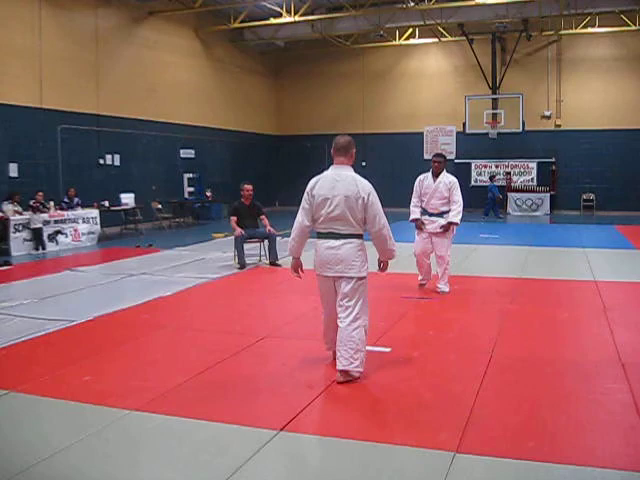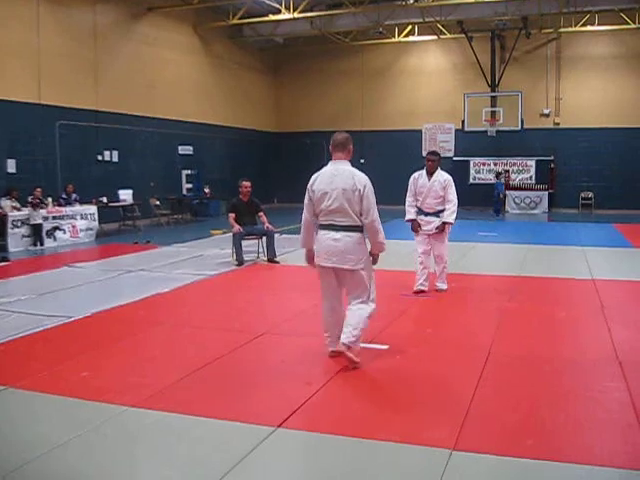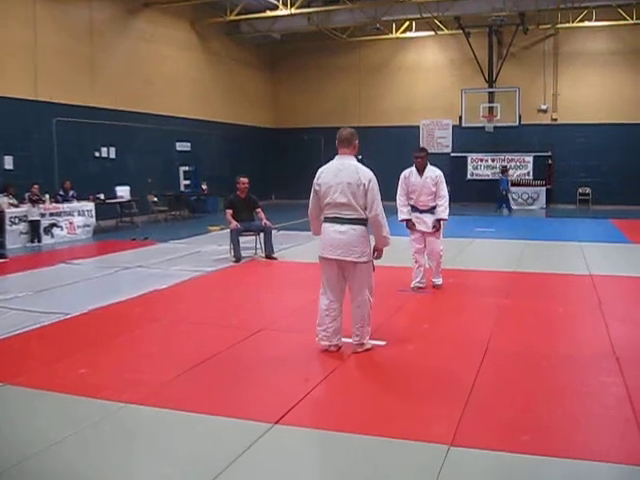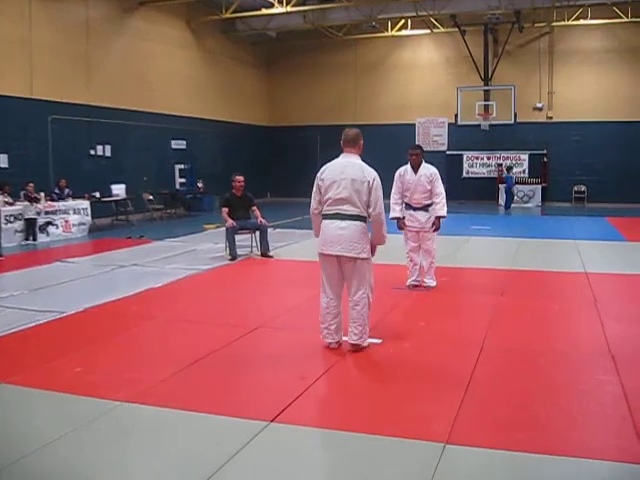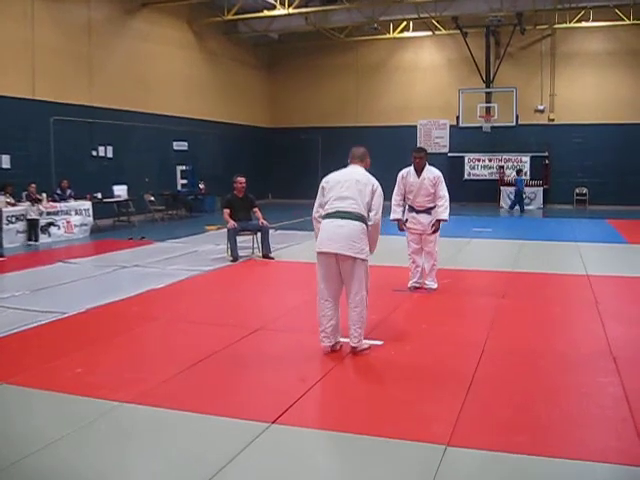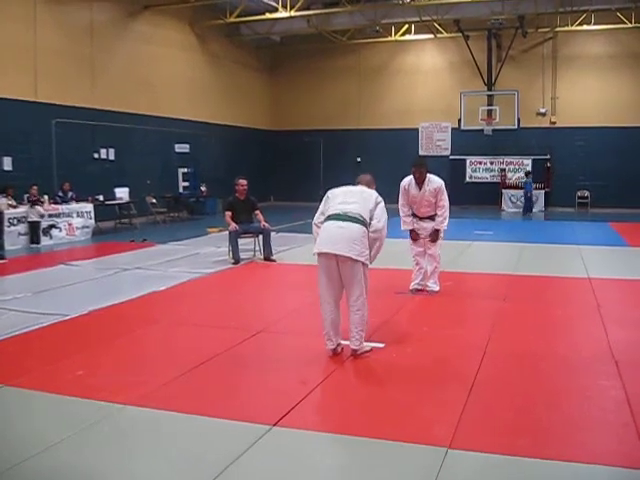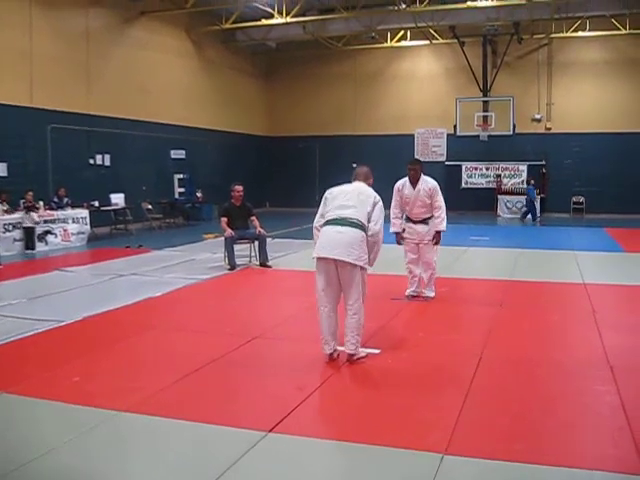
dt=0.3s
person 1, frame 1
left shoulder: (315, 183)
right shoulder: (362, 185)
left elbow: (303, 223)
right elbow: (378, 225)
left wrist: (295, 254)
right wrist: (386, 253)
left hip: (324, 251)
right hip: (351, 252)
left knee: (330, 308)
right knee: (351, 312)
left ankle: (335, 351)
right ankle: (347, 366)
person 1, frame 2
left shoulder: (316, 179)
right shoulder: (360, 178)
left elbow: (308, 218)
right elbow: (371, 218)
left wrist: (308, 246)
right wrist: (376, 247)
left hip: (325, 243)
right hip: (351, 244)
left knee: (330, 300)
right knee: (362, 298)
left ankle: (333, 344)
right ankle: (347, 342)
person 1, frame 3
left shoulder: (322, 172)
right shoulder: (365, 173)
left elbow: (313, 210)
right elbow: (375, 213)
left wrist: (320, 232)
right wrist: (380, 242)
left hip: (329, 236)
right hip: (355, 237)
left knee: (329, 293)
right knee: (360, 294)
left ankle: (328, 340)
right ankle: (360, 341)
person 1, frame 4
left shoulder: (325, 170)
right shoulder: (368, 173)
left elbow: (315, 208)
right elbow: (377, 212)
left wrist: (321, 234)
right wrist: (376, 240)
left hip: (329, 234)
right hip: (355, 234)
left knee: (329, 291)
right knee: (359, 291)
left ankle: (331, 338)
right ankle: (357, 339)
person 1, frame 5
left shoulder: (330, 178)
right shoulder: (372, 182)
left elbow: (316, 213)
right elbow: (375, 219)
right wrist: (368, 248)
left hip: (327, 234)
right hip: (354, 234)
left knee: (327, 293)
right knee: (357, 294)
left ankle: (330, 341)
right ankle: (356, 342)
person 1, frame 6
left shoulder: (334, 191)
right shoulder: (375, 197)
left elbow: (317, 221)
right elbow: (379, 229)
left wrist: (323, 246)
right wrist: (369, 257)
left hip: (328, 235)
right hip: (355, 237)
left knee: (328, 297)
right knee: (357, 297)
left ankle: (333, 345)
right ankle: (357, 345)
person 1, frame 7
left shoulder: (333, 191)
right shoulder: (373, 196)
left elbow: (317, 223)
right elbow: (375, 232)
left wrist: (322, 248)
right wrist: (368, 260)
left hip: (327, 241)
right hip: (354, 243)
left knee: (327, 300)
right knee: (354, 301)
left ankle: (330, 349)
right ankle: (352, 350)
person 2, frame 1
left shoulder: (451, 181)
right shoulder: (421, 179)
left elbow: (457, 203)
right elbow: (415, 200)
left wrist: (450, 222)
right wrist: (417, 219)
left hip: (443, 221)
right hip: (424, 221)
left knee: (443, 255)
right knee: (420, 252)
left ankle: (442, 285)
right ankle: (424, 278)
person 2, frame 2
left shoulder: (446, 179)
right shoulder: (416, 177)
left elbow: (451, 202)
right elbow: (410, 200)
left wrist: (445, 222)
right wrist: (412, 219)
left hip: (438, 220)
right hip: (421, 220)
left knee: (440, 255)
right knee: (422, 254)
left ankle: (441, 284)
right ankle: (421, 285)
person 2, frame 3
left shoulder: (437, 174)
right shoulder: (406, 175)
left elbow: (442, 198)
right elbow: (402, 198)
left wrist: (439, 219)
right wrist: (407, 219)
left hip: (433, 217)
right hip: (415, 217)
left knee: (435, 250)
right knee: (417, 251)
left ankle: (437, 279)
right ankle: (418, 281)
person 2, frame 4
left shoulder: (432, 171)
right shoulder: (401, 172)
left elbow: (439, 195)
right elbow: (396, 196)
left wrist: (438, 217)
right wrist: (398, 217)
left hip: (427, 215)
right hip: (409, 215)
left knee: (428, 250)
right knee: (411, 250)
left ankle: (429, 280)
right ankle: (413, 280)
person 2, frame 5
left shoulder: (436, 174)
right shoulder: (404, 174)
left elbow: (442, 198)
right elbow: (398, 197)
left wrist: (439, 219)
right wrist: (398, 218)
left hip: (430, 217)
right hip: (412, 217)
left knee: (430, 251)
right knee: (414, 251)
left ankle: (430, 282)
right ankle: (415, 281)
person 2, frame 6
left shoulder: (437, 183)
right shoulder: (405, 184)
left elbow: (443, 208)
right elbow: (404, 208)
left wrist: (437, 229)
right wrist: (410, 229)
left hip: (433, 222)
right hip: (416, 222)
left knee: (433, 255)
right knee: (417, 255)
left ankle: (432, 285)
right ankle: (417, 284)
person 2, frame 7
left shoulder: (431, 184)
right shoulder: (400, 185)
left elbow: (439, 208)
right elbow: (396, 209)
left wrist: (438, 230)
right wrist: (397, 230)
left hip: (427, 227)
right hip: (409, 227)
left knee: (428, 261)
right knee: (411, 261)
left ankle: (428, 291)
right ankle: (413, 290)
